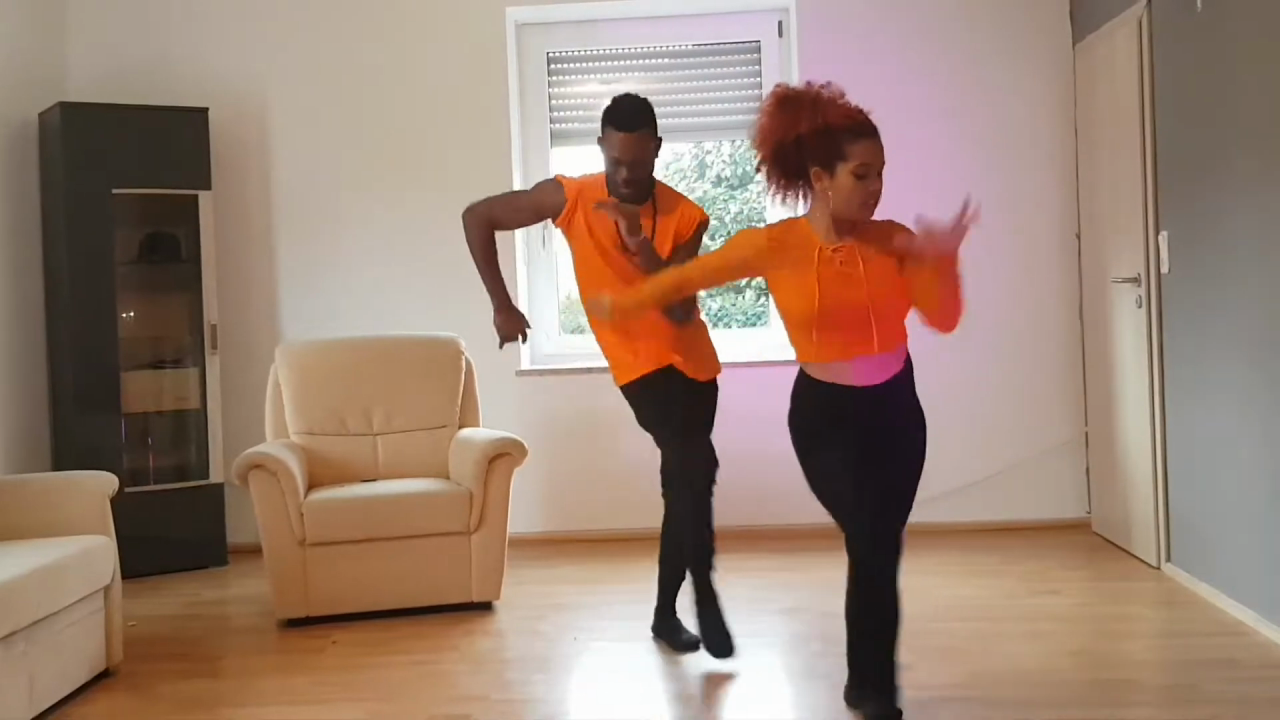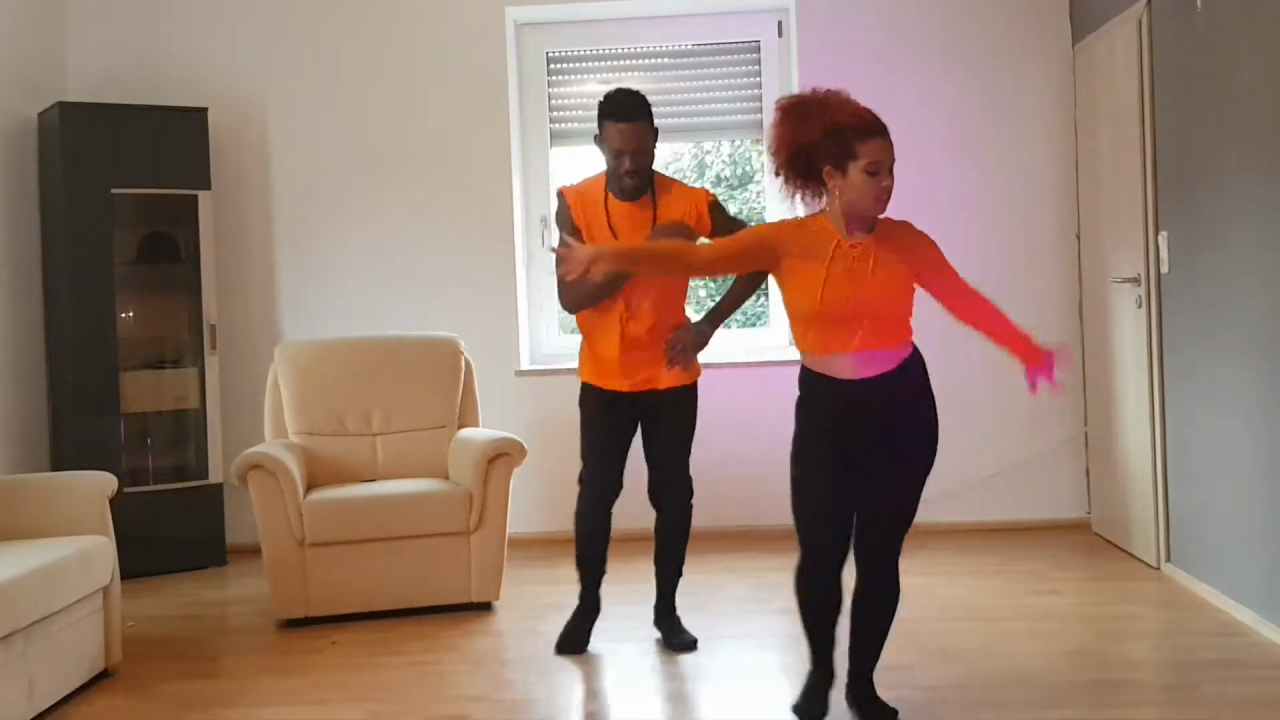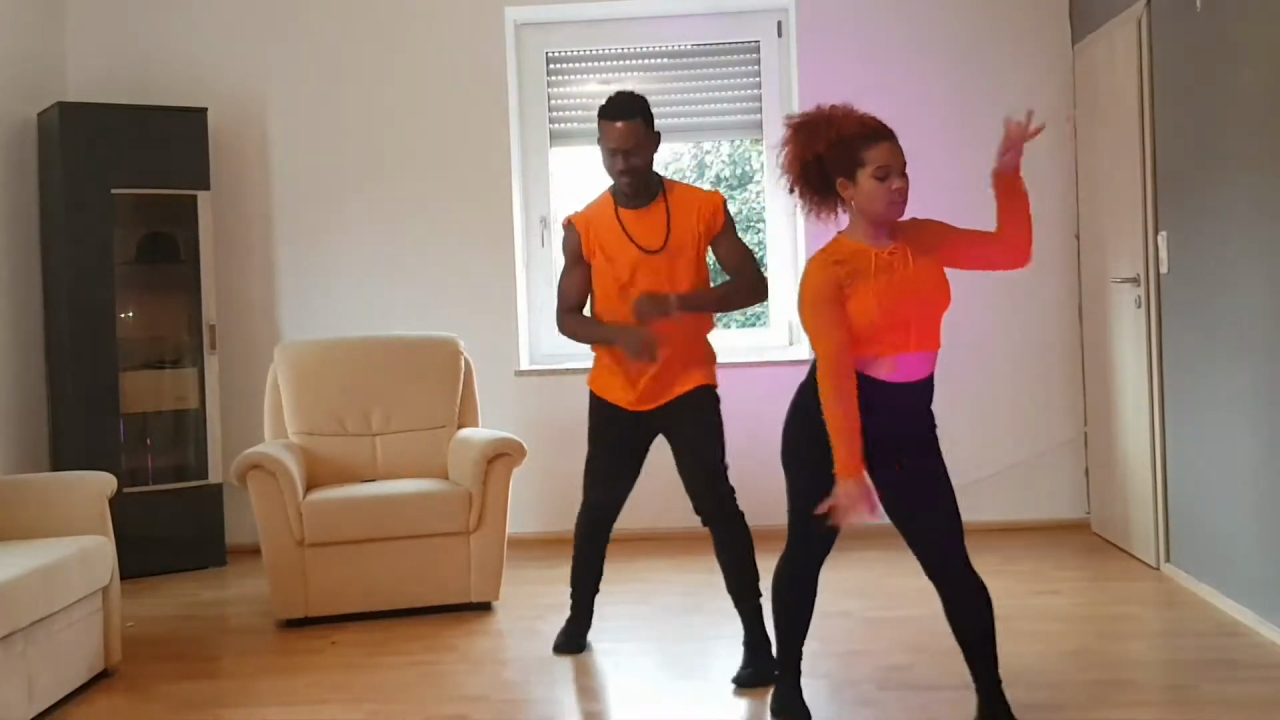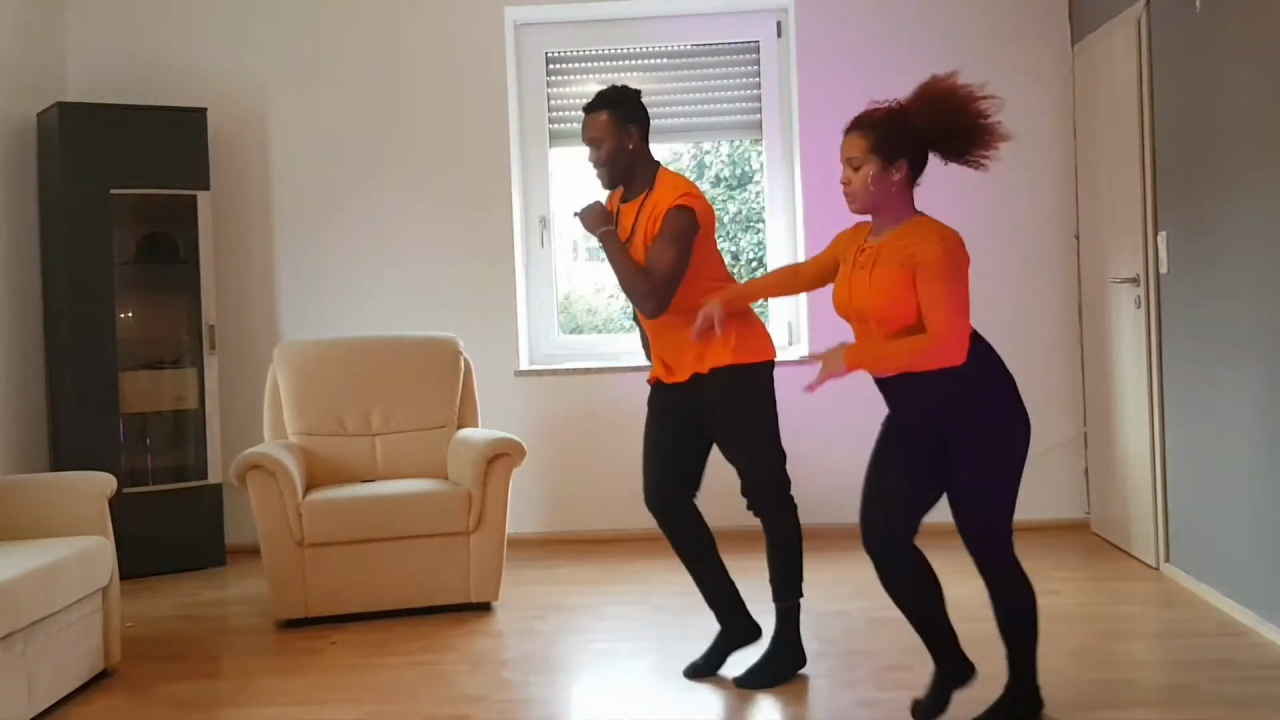
dt=0.3s
person 1, frame 1
left shoulder: (897, 241)
right shoulder: (775, 245)
left elbow: (945, 318)
right elbow: (686, 277)
left wrist: (941, 257)
right wrist: (617, 304)
left hip: (894, 416)
right hip: (825, 416)
left knee: (877, 551)
right knee: (871, 548)
person 1, frame 2
left shoulder: (906, 242)
right shoulder: (786, 241)
left elbow: (965, 299)
right elbow: (694, 258)
left wrist: (1027, 350)
right wrist: (610, 253)
left hip: (903, 408)
right hip: (828, 412)
left knee: (879, 557)
right knee: (821, 555)
person 1, frame 3
left shoulder: (926, 237)
right shoulder: (825, 271)
left elbow: (1012, 253)
right elbow: (835, 375)
left wrist: (1007, 176)
right wrist: (852, 471)
left hip: (908, 420)
right hip: (840, 419)
left knee: (949, 563)
right knee: (804, 555)
person 1, frame 4
left shoulder: (937, 244)
right shoulder: (852, 244)
left elbow: (946, 346)
right elbow: (805, 273)
left wrist: (854, 356)
right wrist: (731, 296)
left hip: (976, 406)
right hip: (911, 413)
left knee: (990, 551)
right knee: (882, 538)
right ankle: (949, 662)
person 2, frame 1
left shoulder: (686, 217)
right shoulder: (567, 196)
left elbow: (680, 304)
right elbow: (475, 217)
left wrist: (637, 239)
right wrist: (500, 303)
left hip: (695, 365)
right hip: (640, 367)
left knee: (686, 480)
right knee: (693, 466)
left ankle: (665, 613)
right ankle: (706, 602)
person 2, frame 2
left shoulder: (692, 203)
right shoulder: (574, 204)
right elbow: (572, 297)
left wrist: (706, 325)
left hip: (671, 374)
right hip: (604, 376)
left knee: (671, 494)
right knee: (597, 491)
left ankle: (667, 606)
right ankle: (587, 603)
person 2, frame 3
left shoulder: (704, 208)
right shoulder: (583, 226)
left elbow: (755, 286)
right elbow: (567, 318)
left wrist: (681, 302)
right wrist: (615, 334)
left hip: (688, 384)
right hip: (618, 392)
left knee: (715, 505)
right knee: (597, 510)
left ankle: (757, 638)
right ankle: (580, 612)
person 2, frame 4
left shoulder: (679, 203)
right shoulder: (616, 204)
left elbow: (652, 299)
left wrist: (606, 236)
right wrist: (648, 350)
left hip: (733, 355)
right hip: (675, 368)
left knee: (766, 491)
right knee: (662, 493)
left ankle: (787, 636)
right ankle: (734, 622)
